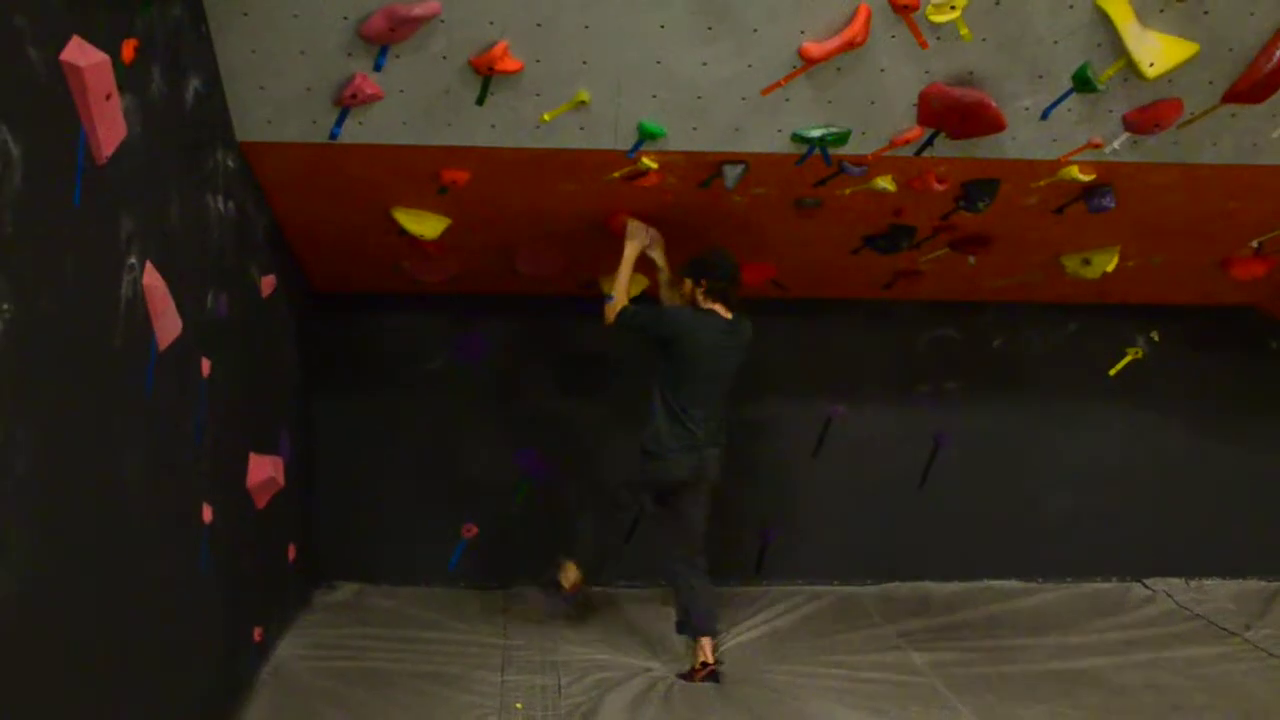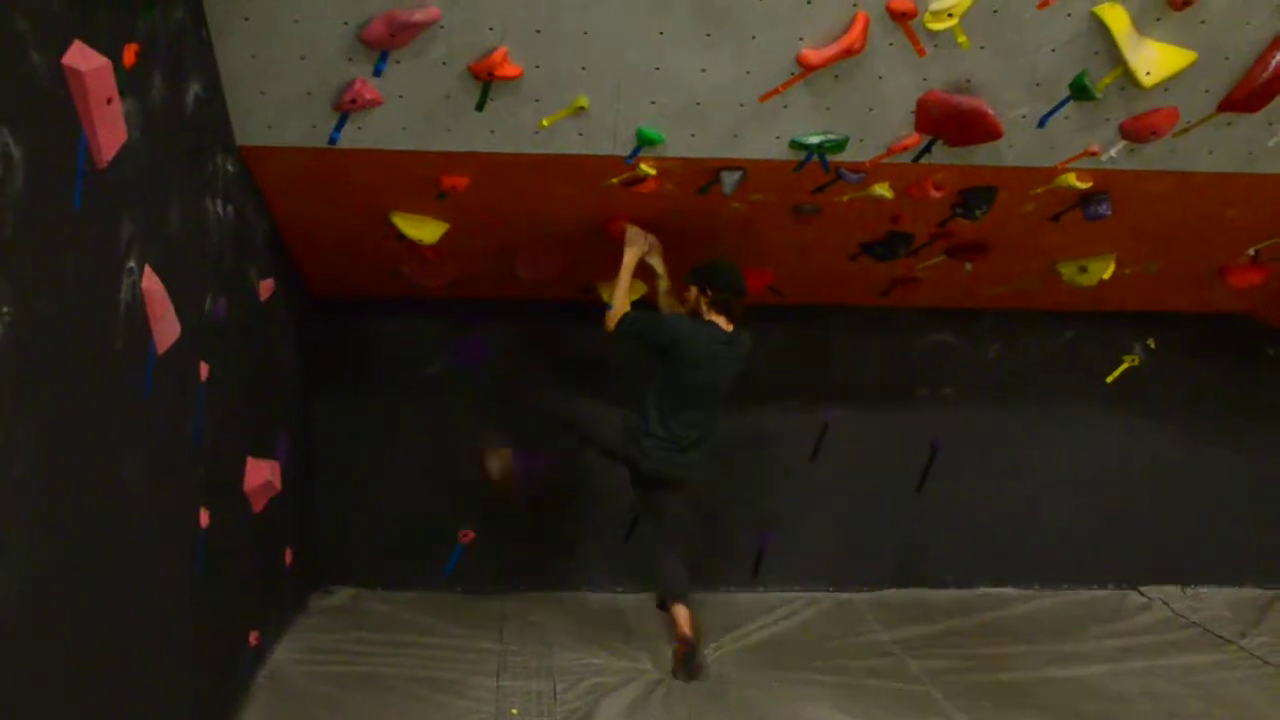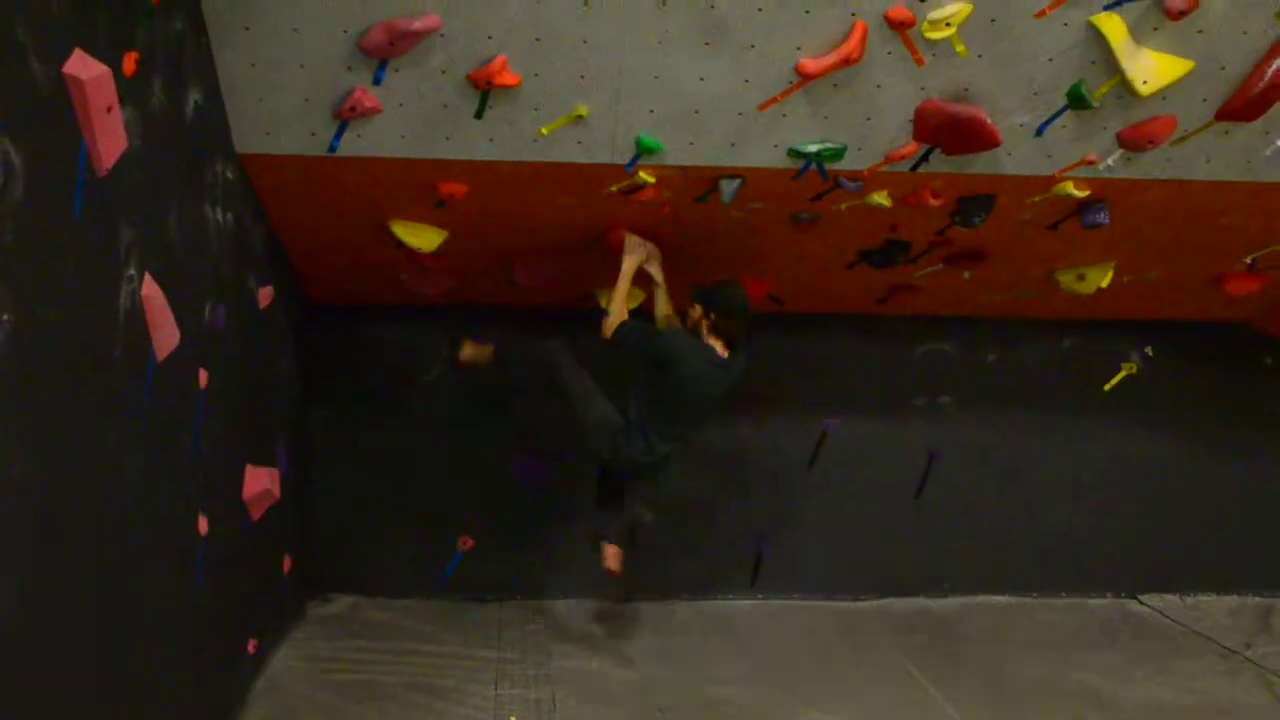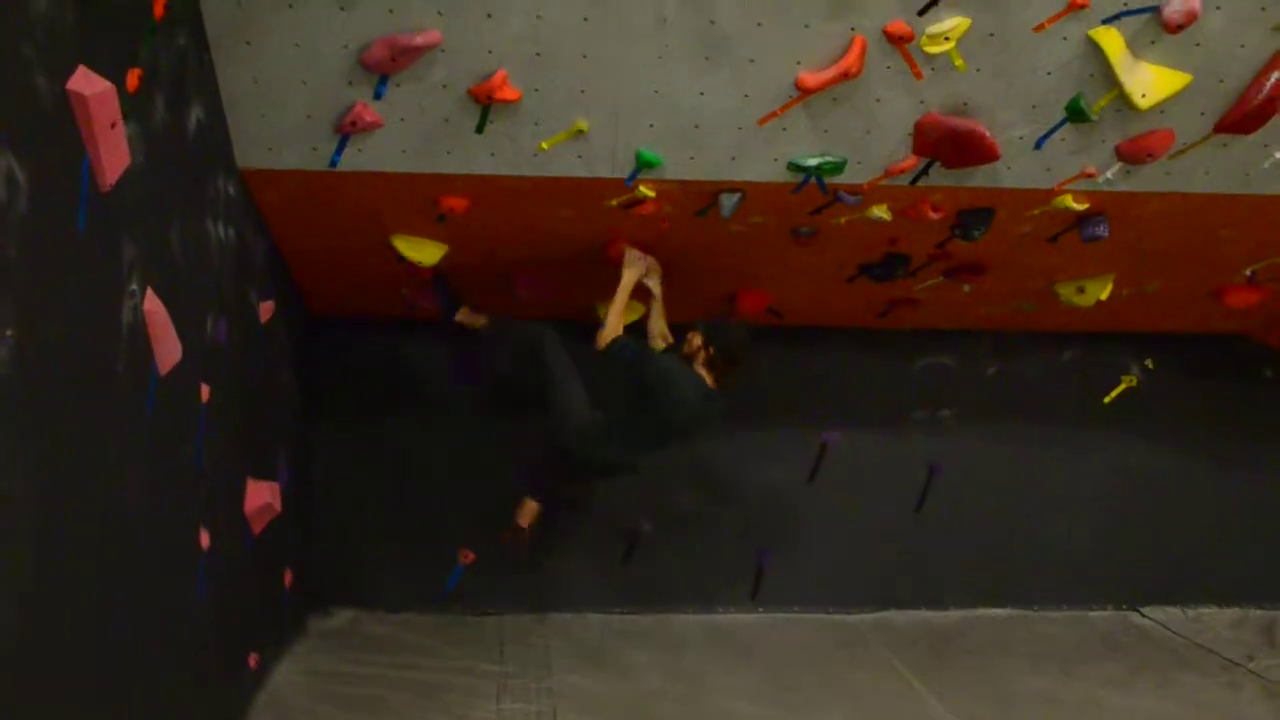
dt=0.2s
person 1, frame 1
left shoulder: (683, 325)
right shoulder: (739, 331)
left elbow: (614, 312)
left wrist: (631, 251)
right wrist: (658, 260)
left hip: (664, 458)
right hip: (705, 461)
right knee: (687, 555)
left ankle: (570, 577)
right ankle: (706, 656)
person 1, frame 2
left shoulder: (681, 332)
right shoulder: (739, 342)
left elbow: (615, 320)
left wrist: (630, 258)
right wrist: (658, 267)
left hip: (645, 451)
right hip: (680, 463)
right knee: (668, 546)
right ankle: (685, 635)
person 1, frame 3
left shoulder: (682, 349)
right shoulder: (732, 366)
left elbow: (611, 327)
right elbow: (669, 324)
left wrist: (630, 264)
right wrist: (658, 277)
left hip: (616, 441)
right hip: (646, 457)
left knee: (556, 357)
right knee: (613, 494)
left ankle: (473, 353)
right ankle: (612, 572)
person 1, frame 4
left shoulder: (670, 374)
right shoulder: (711, 403)
left elbow: (605, 339)
right elbow: (661, 342)
left wrist: (629, 279)
right wrist: (655, 292)
left hip: (591, 437)
right hip: (611, 456)
left knee: (543, 339)
right knee: (567, 450)
left ankle: (463, 315)
right ankle: (523, 524)
